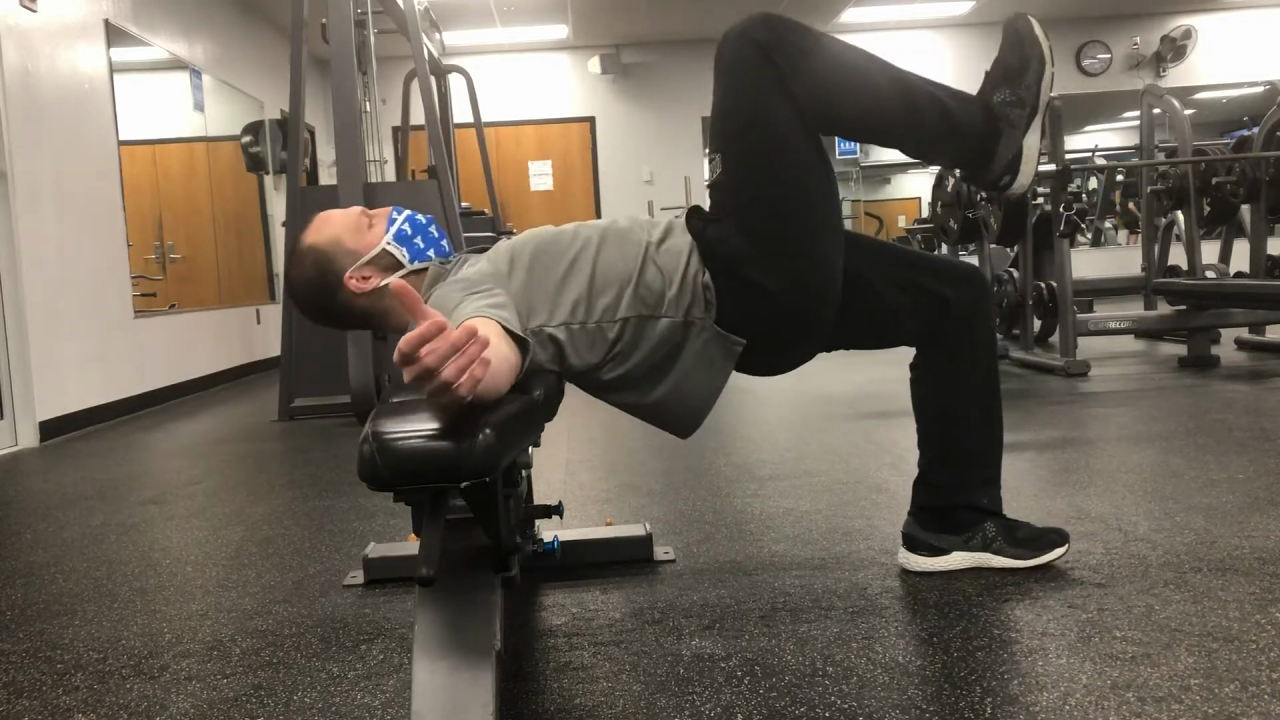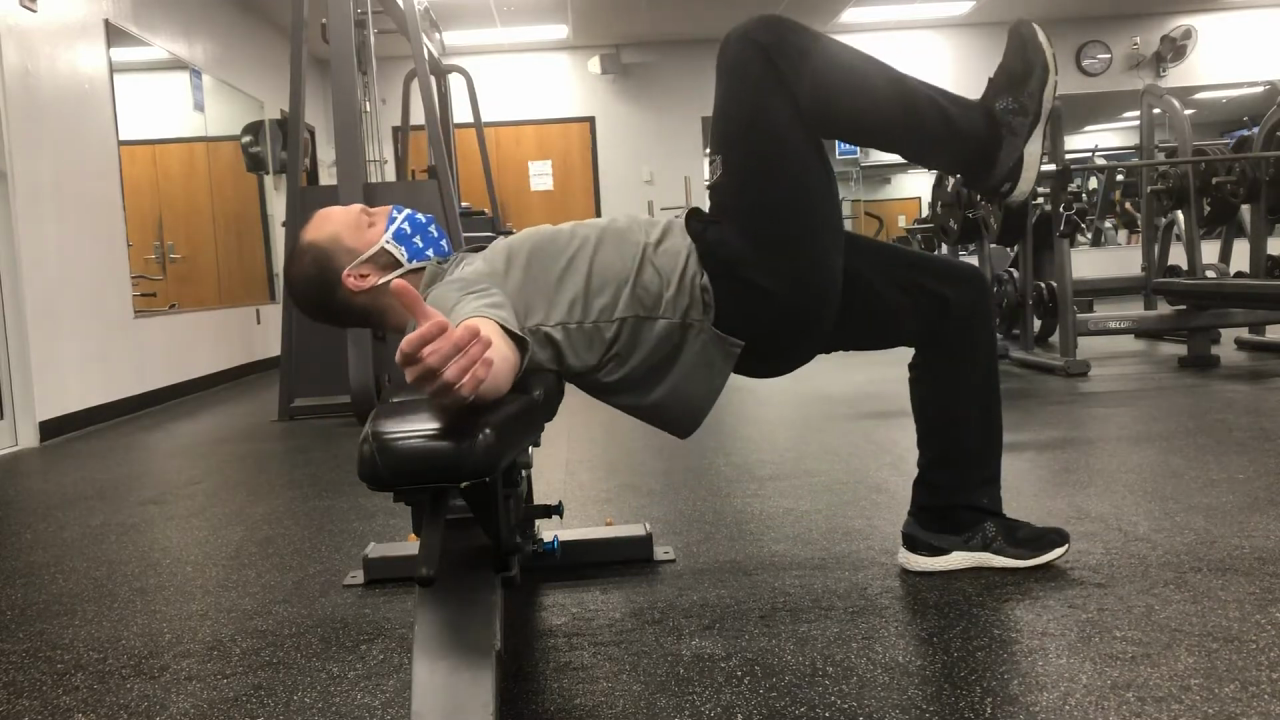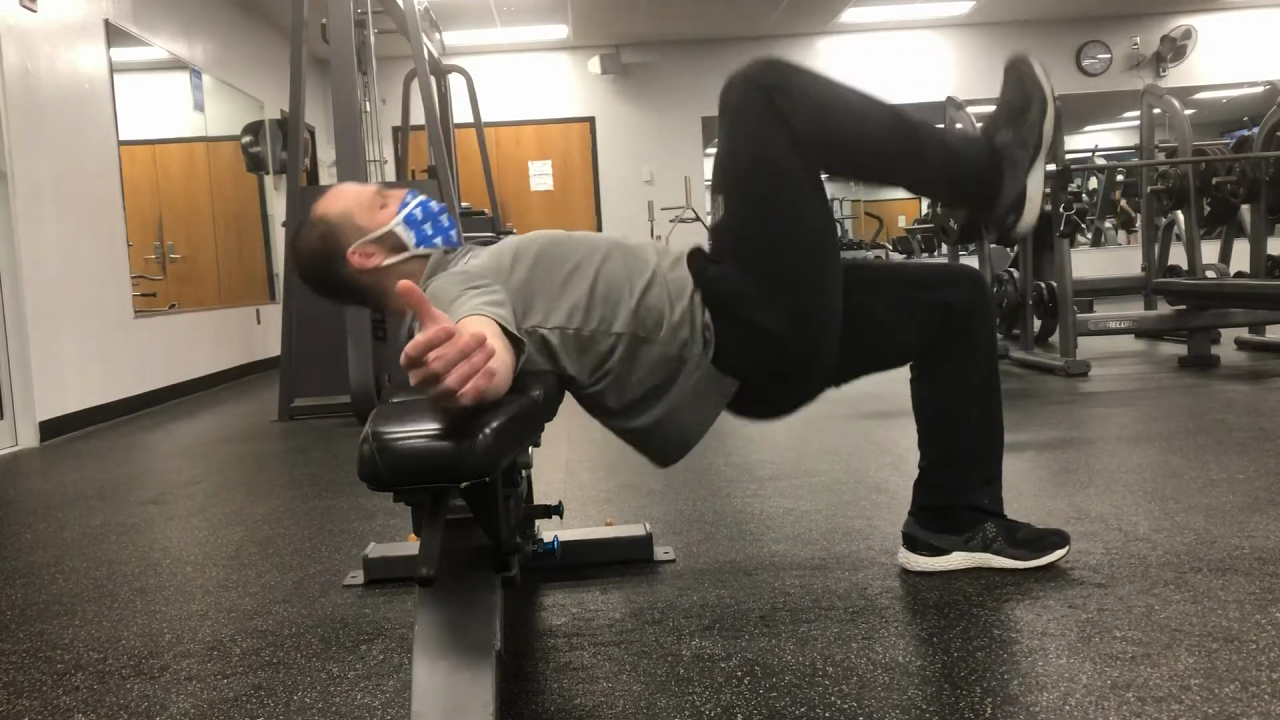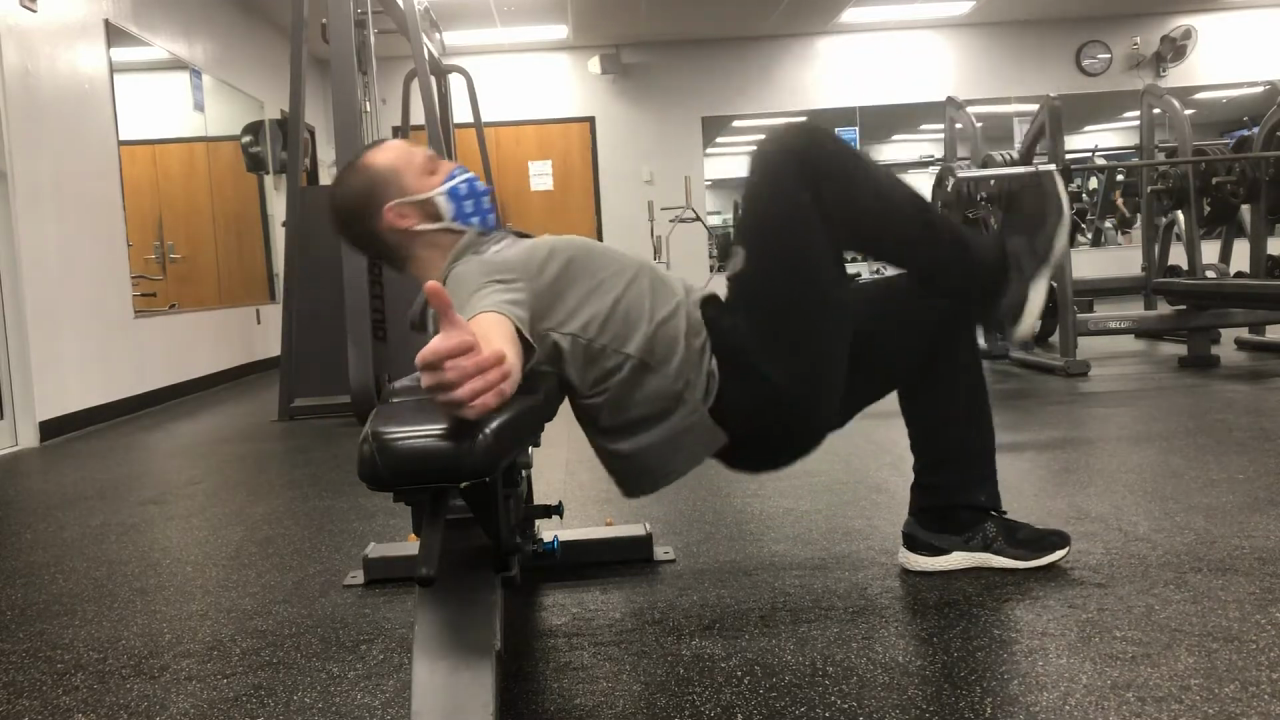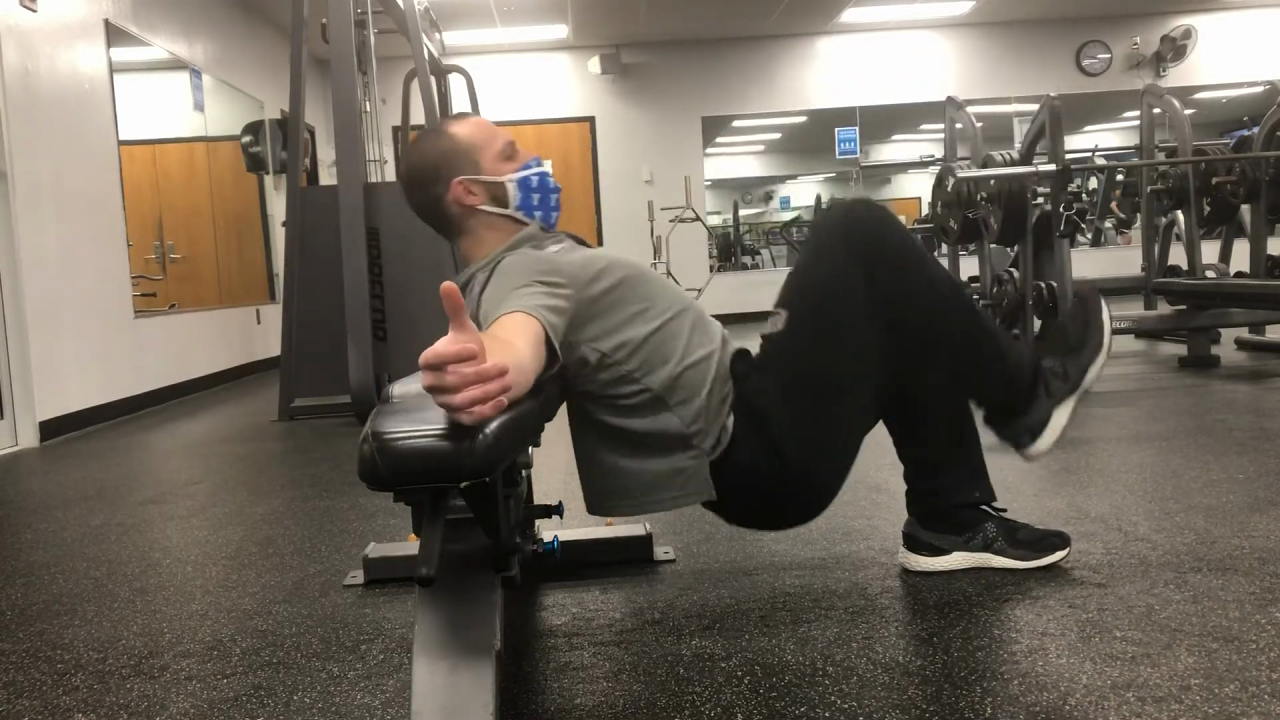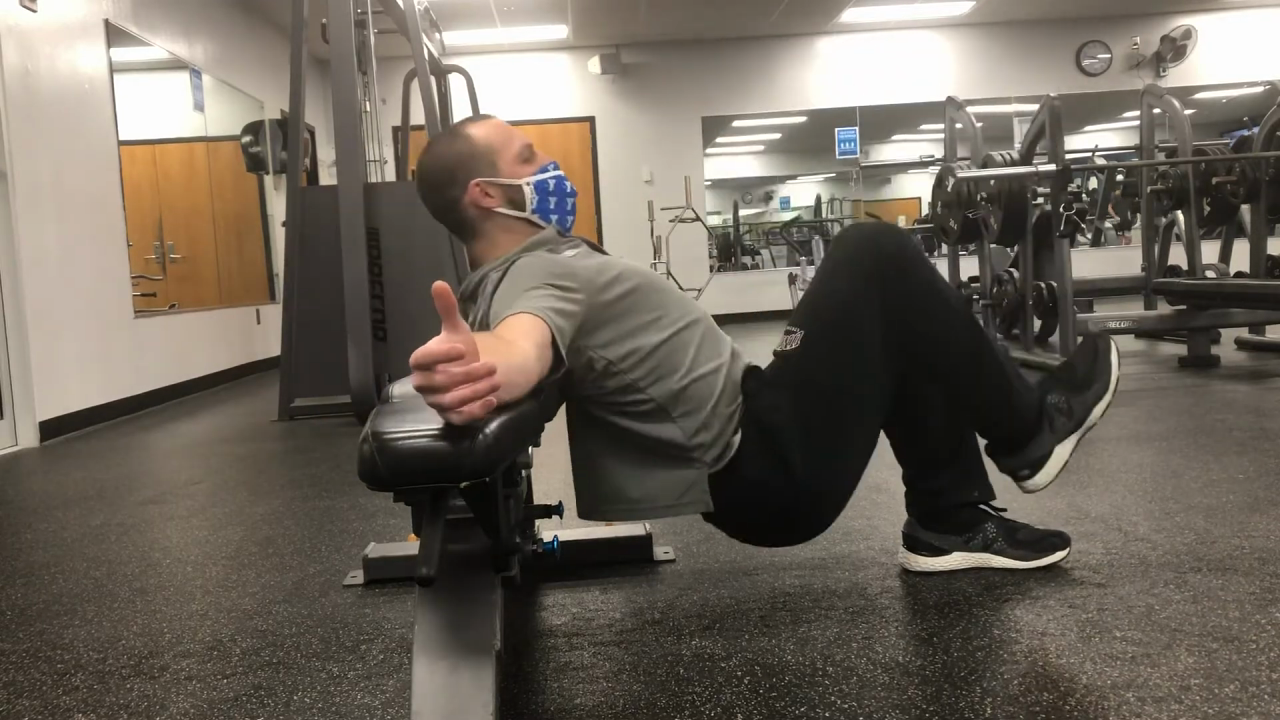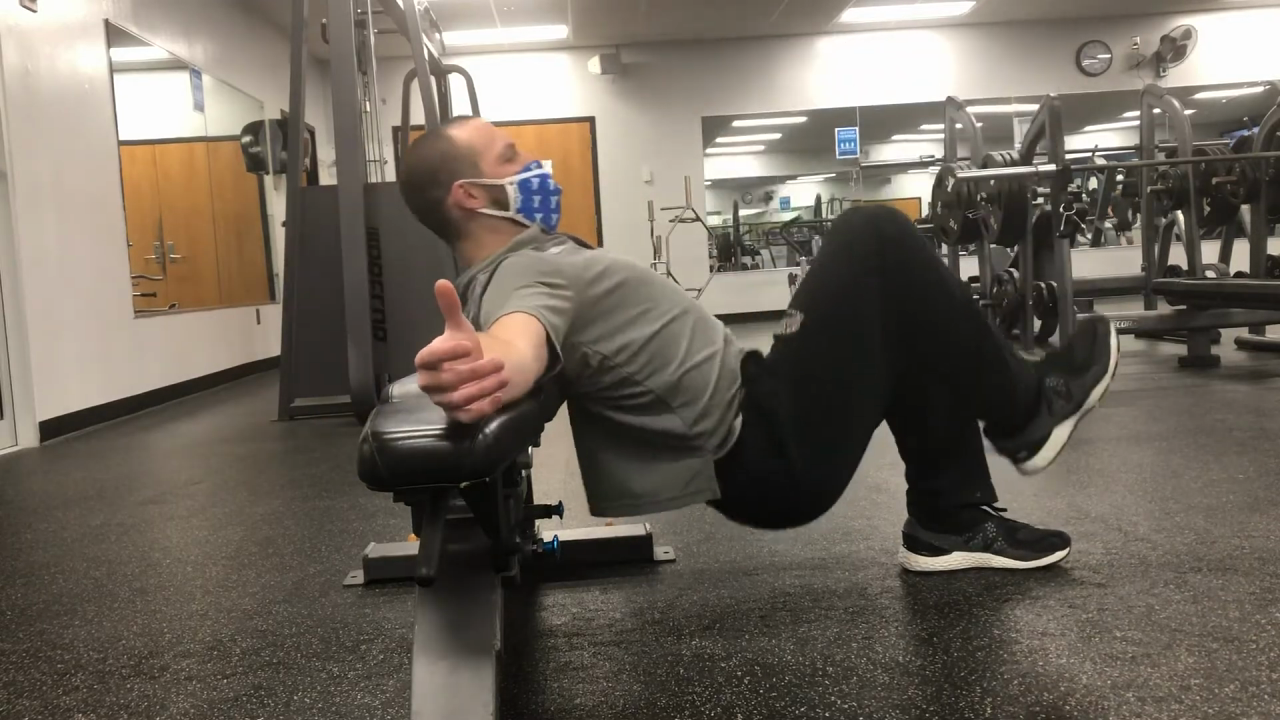
dt=0.2s
person 1, frame 1
left shoulder: (464, 278)
right shoulder: (459, 301)
right elbow: (495, 355)
right wrist: (463, 365)
left hip: (752, 284)
right hip: (748, 286)
left knee: (954, 297)
right knee: (759, 47)
left ankle: (953, 522)
right ankle: (987, 140)
person 1, frame 2
left shoulder: (462, 275)
right shoulder: (455, 300)
right elbow: (494, 351)
right wrist: (465, 361)
left hip: (750, 285)
right hip: (749, 288)
left knee: (955, 296)
right knee: (761, 48)
left ankle: (953, 521)
right ankle: (988, 146)
person 1, frame 3
left shoulder: (462, 272)
right shoulder: (453, 295)
right elbow: (486, 348)
right wrist: (465, 361)
left hip: (755, 326)
right hip: (752, 328)
left knee: (955, 300)
right knee: (763, 91)
left ankle: (952, 522)
right ankle: (990, 179)
person 1, frame 4
left shoulder: (485, 260)
right shoulder: (477, 280)
right elbow: (495, 343)
right wrist: (473, 364)
left hip: (749, 378)
right hip: (754, 384)
left knee: (937, 305)
right knee: (799, 155)
left ankle: (953, 523)
right ankle: (997, 277)
person 1, frame 5
left shoulder: (526, 262)
right shoulder: (521, 278)
right elbow: (516, 343)
right wrist: (481, 368)
left hip: (751, 441)
right hip: (771, 450)
left knee: (913, 322)
right knee: (856, 235)
left ankle: (952, 523)
right ankle: (1023, 392)
person 1, frame 6
left shoulder: (540, 263)
right shoulder: (535, 279)
right elbow: (518, 346)
right wrist: (476, 368)
left hip: (748, 451)
right hip: (770, 468)
left knee: (900, 329)
right knee: (873, 257)
left ankle: (951, 521)
right ankle: (1026, 427)
person 1, frame 7
left shoulder: (528, 265)
right shoulder: (522, 281)
right elbow: (514, 345)
right wrist: (477, 368)
left hip: (754, 442)
right hip: (770, 453)
left knee: (907, 323)
right knee: (873, 240)
left ankle: (951, 521)
right ankle: (1023, 410)
